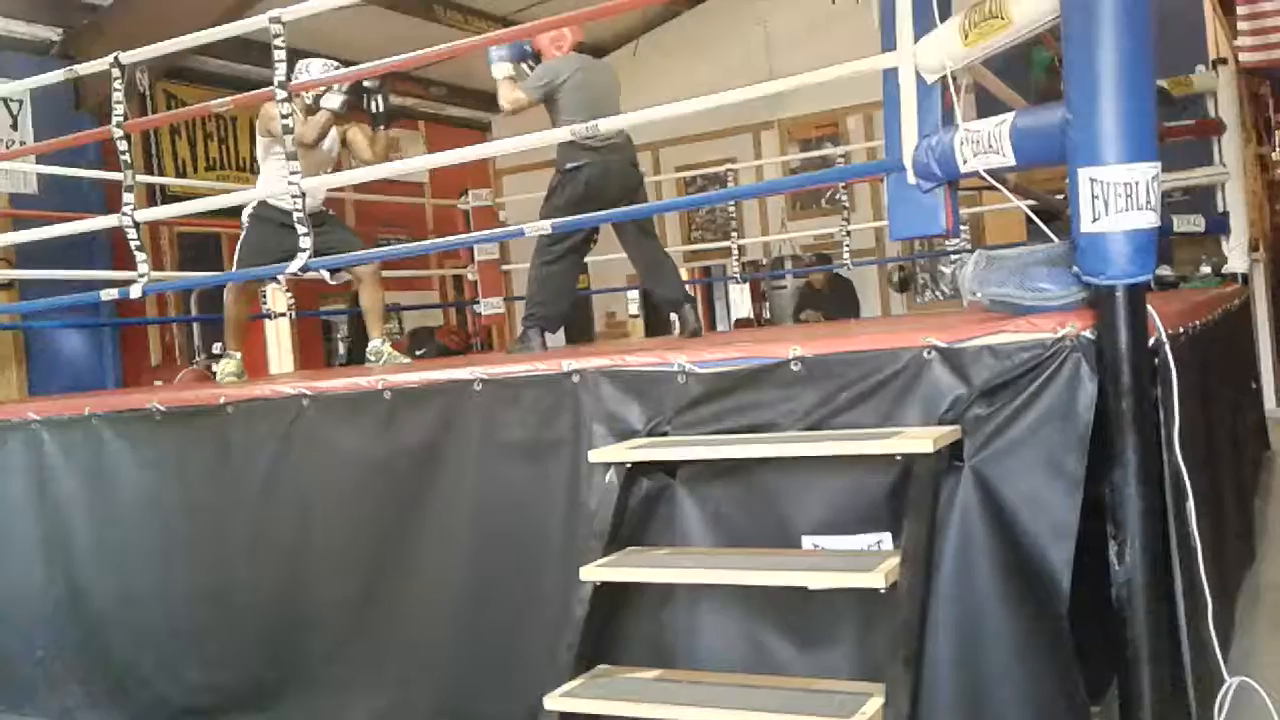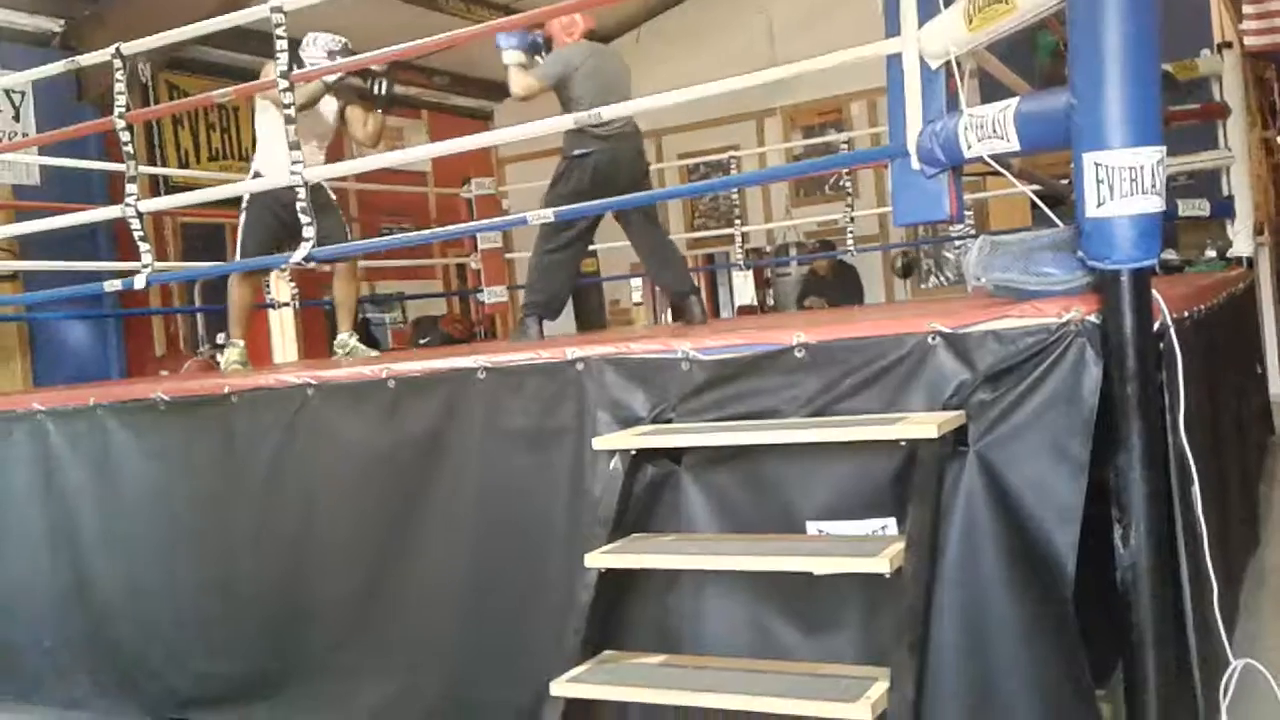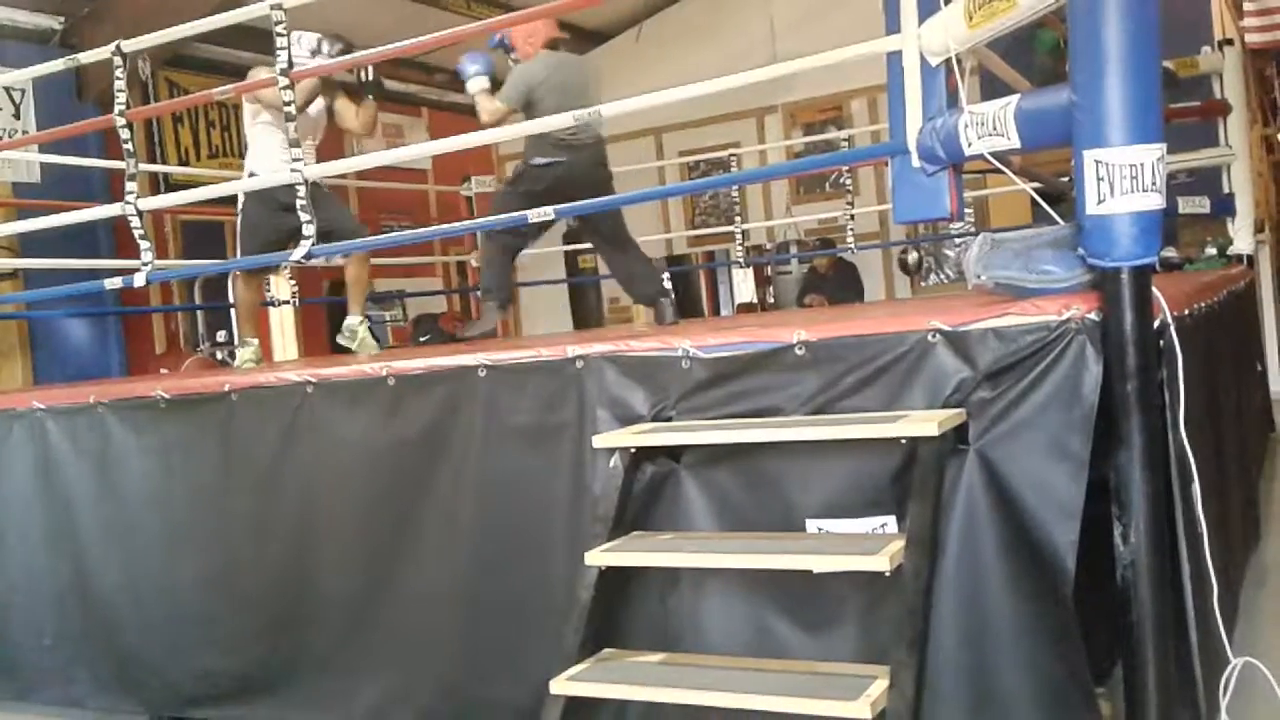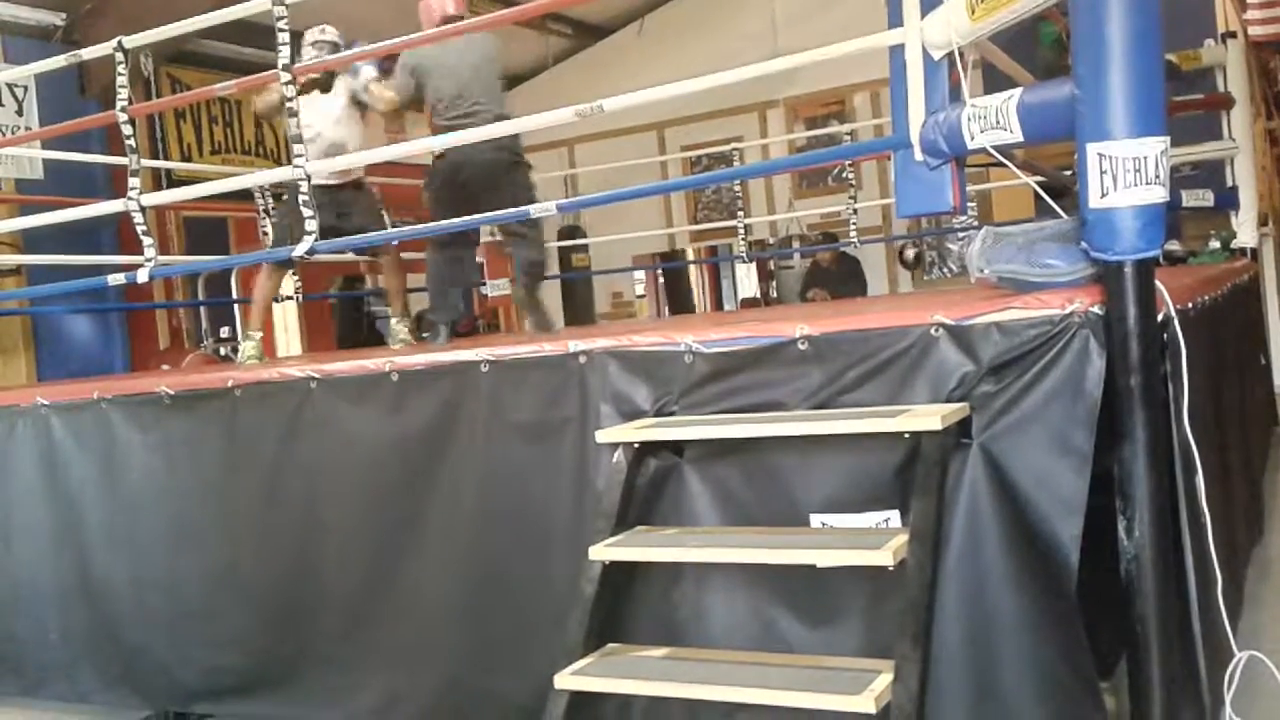
dt=0.4s
person 1, frame 1
left shoulder: (342, 121)
right shoulder: (274, 110)
left elbow: (376, 156)
right elbow: (307, 137)
left wrist: (379, 115)
right wrist: (337, 96)
left hip: (316, 216)
right hip: (271, 215)
left knee: (368, 269)
right knee: (240, 284)
left ankle: (378, 349)
right ankle: (232, 359)
person 1, frame 2
left shoulder: (341, 94)
right shoulder: (275, 74)
left elbow: (369, 137)
right elbow: (296, 101)
left wrist: (379, 97)
right wrist: (332, 74)
left hip: (312, 190)
right hip: (268, 188)
left knee: (346, 263)
right knee: (247, 269)
left ankle: (346, 342)
right ankle: (235, 348)
person 1, frame 3
left shoulder: (327, 91)
right shoulder: (261, 77)
left elbow: (362, 127)
right elbow: (293, 103)
left wrist: (369, 86)
right wrist: (325, 65)
left hip: (307, 186)
right hip: (264, 188)
left knee: (357, 244)
right knee: (250, 270)
left ankle: (354, 326)
right ankle: (248, 345)
person 1, frame 4
left shoulder: (349, 86)
right shoulder: (287, 88)
right elbow: (263, 107)
right wrist: (301, 80)
left hip: (351, 188)
right hip: (307, 189)
left knee: (389, 250)
right knee: (276, 263)
left ankle: (399, 327)
right ankle: (252, 339)
person 2, frame 1
left shoulder: (555, 68)
right shoulder: (605, 69)
left elbow: (509, 103)
left wrist: (502, 67)
right wrist: (531, 65)
left hip: (581, 169)
right hip: (621, 163)
left knee: (554, 251)
right knee: (644, 242)
left ankle: (534, 332)
right ankle: (685, 312)
person 2, frame 2
left shoulder: (566, 56)
right shoulder: (614, 57)
left elbow: (522, 90)
left wrist: (513, 52)
right wrist: (541, 56)
left hip: (588, 157)
right hip: (627, 153)
left knee: (556, 239)
right knee: (649, 233)
left ankle: (532, 321)
right ankle: (689, 303)
person 2, frame 3
left shoulder: (529, 72)
right shoulder: (581, 65)
left elbow: (490, 115)
left wrist: (476, 78)
left hip: (548, 166)
right hip: (590, 164)
left knee: (501, 234)
right knee: (615, 241)
left ankle: (492, 309)
right ankle: (662, 303)
person 2, frame 4
left shoulder: (417, 55)
right shoulder: (489, 42)
left elbow: (388, 103)
left wrist: (368, 75)
left hip: (453, 157)
right hip: (497, 150)
left knee: (449, 243)
right knee: (522, 228)
left ankle: (444, 326)
right ankle: (526, 280)
